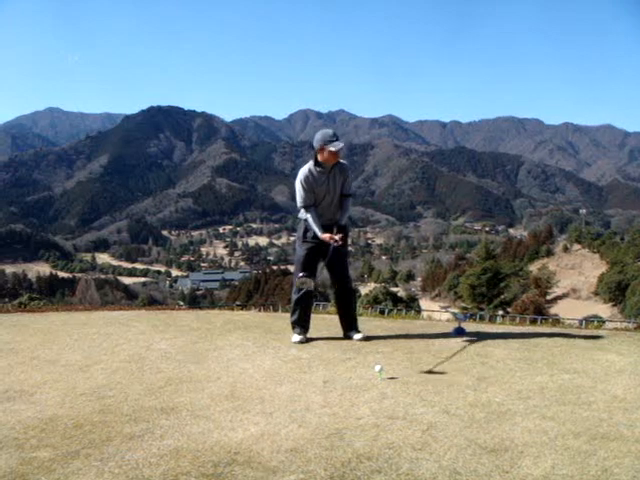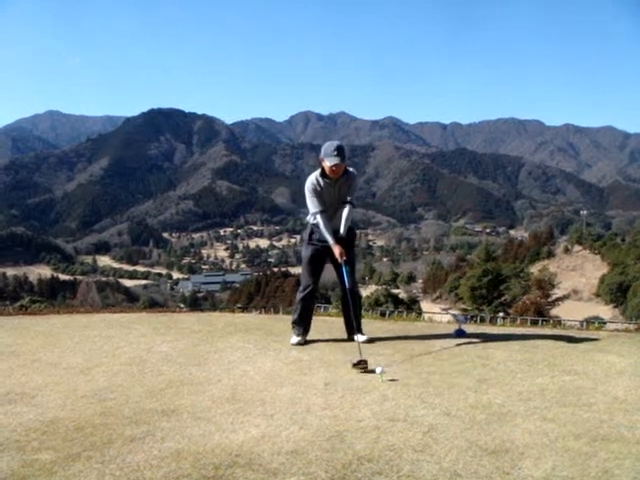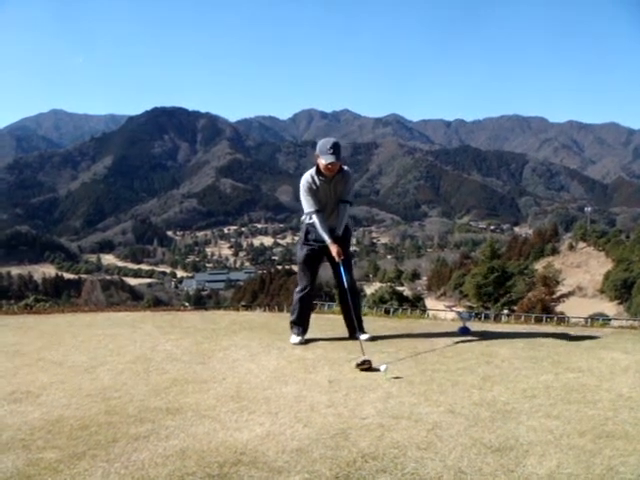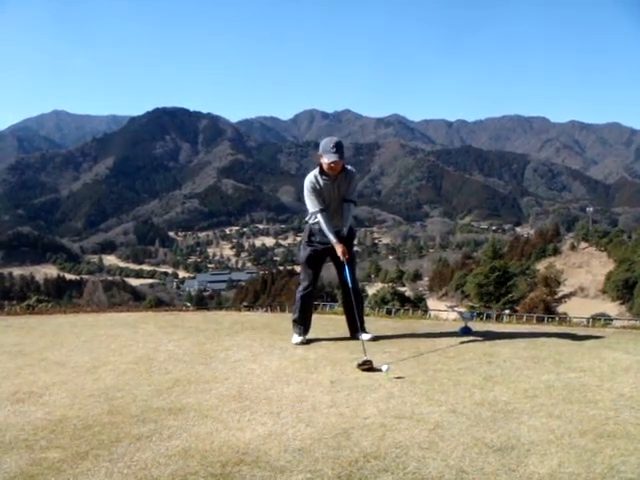
dt=1s
person 1, frame 1
left shoulder: (343, 169)
right shoulder: (305, 174)
left elbow: (346, 198)
right elbow: (306, 208)
left wrist: (340, 225)
right wrist: (321, 233)
left hip: (336, 228)
right hip: (311, 231)
left knee: (343, 281)
right knee: (303, 281)
left ankle: (350, 327)
right ankle: (299, 329)
person 1, frame 2
left shoulder: (351, 176)
right shoulder: (312, 182)
left elbow: (347, 207)
right elbow: (319, 215)
left wrist: (341, 236)
right wrist: (333, 244)
left hip: (342, 234)
right hip: (317, 234)
left knee: (350, 284)
right knee: (308, 283)
left ankle: (354, 329)
right ankle: (299, 330)
person 1, frame 3
left shoulder: (347, 175)
right shoulder: (307, 180)
left elbow: (344, 206)
right elbow: (315, 215)
left wrist: (337, 235)
right wrist: (330, 243)
left hip: (339, 232)
right hip: (313, 234)
left knee: (348, 282)
right knee: (305, 284)
left ankle: (356, 328)
right ankle: (298, 329)
person 1, frame 4
left shoulder: (350, 175)
right shoulder: (311, 181)
left elbow: (348, 206)
right elbow: (320, 214)
left wrist: (343, 235)
right wrist: (335, 242)
left hip: (342, 233)
right hip: (317, 234)
left knee: (350, 282)
right knee: (307, 283)
left ankle: (357, 328)
right ankle: (299, 330)
